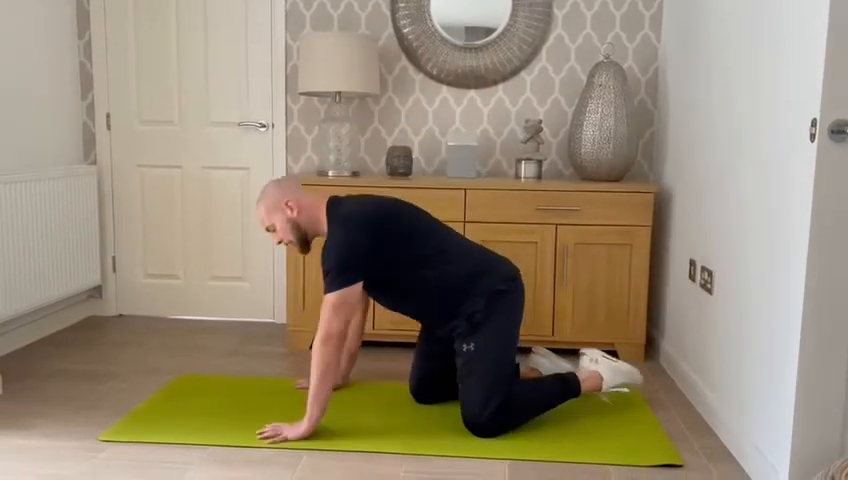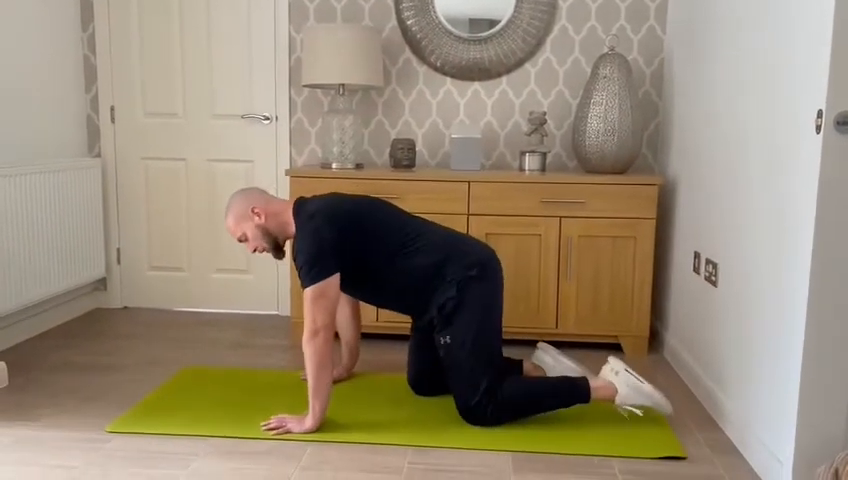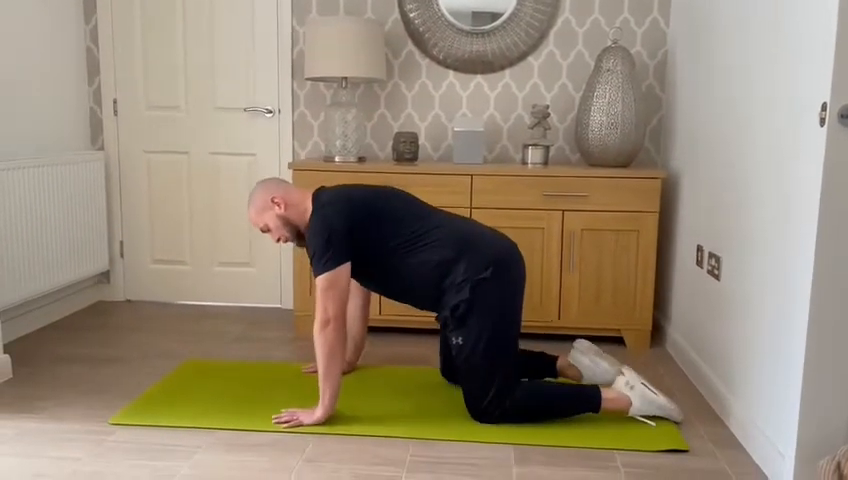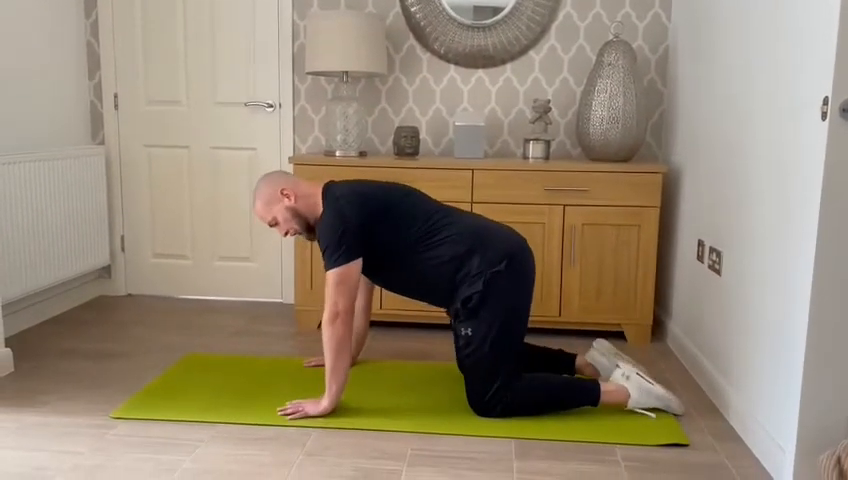
dt=0.5s
person 1, frame 1
left shoulder: (345, 233)
right shoulder: (349, 220)
left elbow: (331, 336)
right elbow: (352, 315)
left wrist: (307, 423)
right wrist: (340, 374)
left hip: (488, 302)
right hip: (453, 307)
left knee: (483, 418)
right knee: (424, 390)
left ankle: (592, 377)
right ankle: (530, 372)
person 1, frame 2
left shoulder: (311, 233)
right shoulder: (321, 220)
left elbow: (317, 332)
right elbow: (346, 298)
left wrist: (313, 418)
right wrist: (346, 366)
left hip: (466, 282)
right hip: (450, 284)
left knee: (479, 404)
right knee: (423, 382)
left ankle: (608, 386)
right ankle: (536, 366)
person 1, frame 3
left shoulder: (323, 222)
right shoulder: (342, 209)
left elbow: (329, 321)
right elbow: (358, 294)
left wrist: (323, 409)
right wrist: (349, 360)
left hip: (481, 278)
right hip: (488, 265)
left knee: (489, 404)
right knee: (456, 369)
left ankle: (620, 396)
right ankle: (570, 365)
person 1, frame 4
left shoulder: (337, 217)
right shoulder: (349, 205)
left elbow: (337, 314)
right elbow: (362, 290)
left wrist: (328, 400)
right wrist: (348, 355)
left hip: (493, 272)
right hip: (495, 263)
left knee: (488, 396)
right knee: (479, 359)
left ankle: (619, 391)
right ankle: (587, 363)
